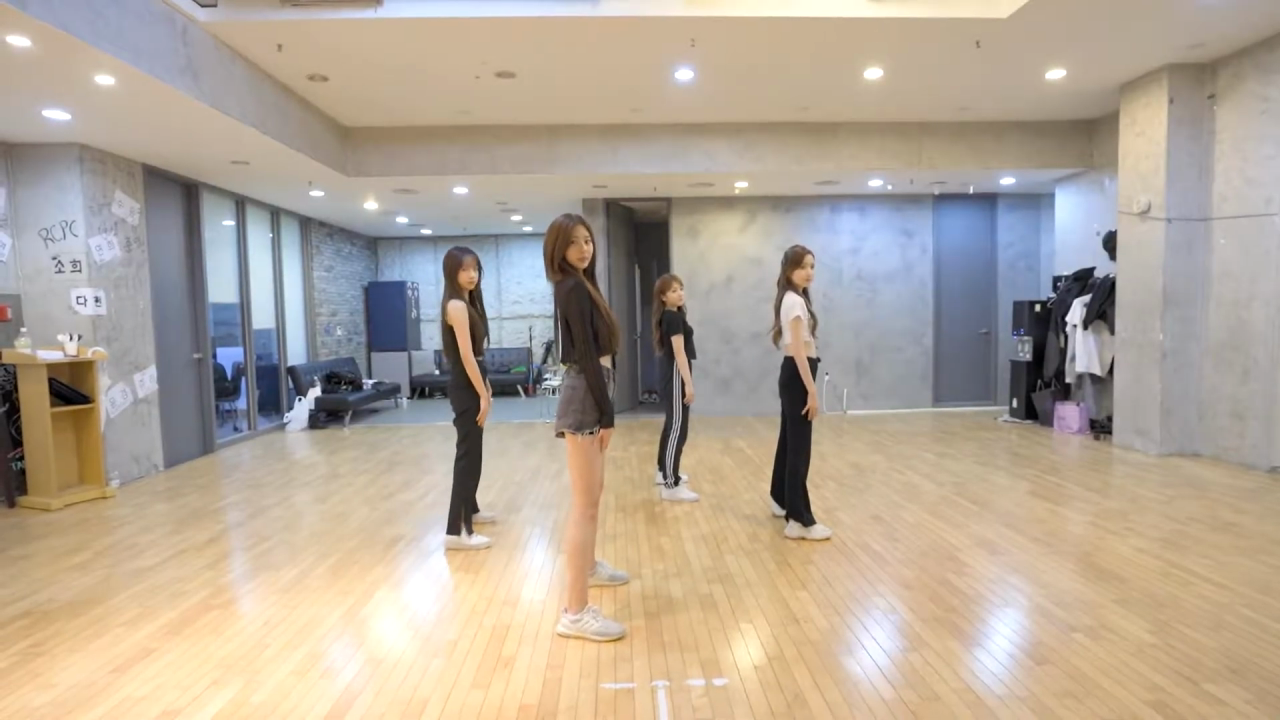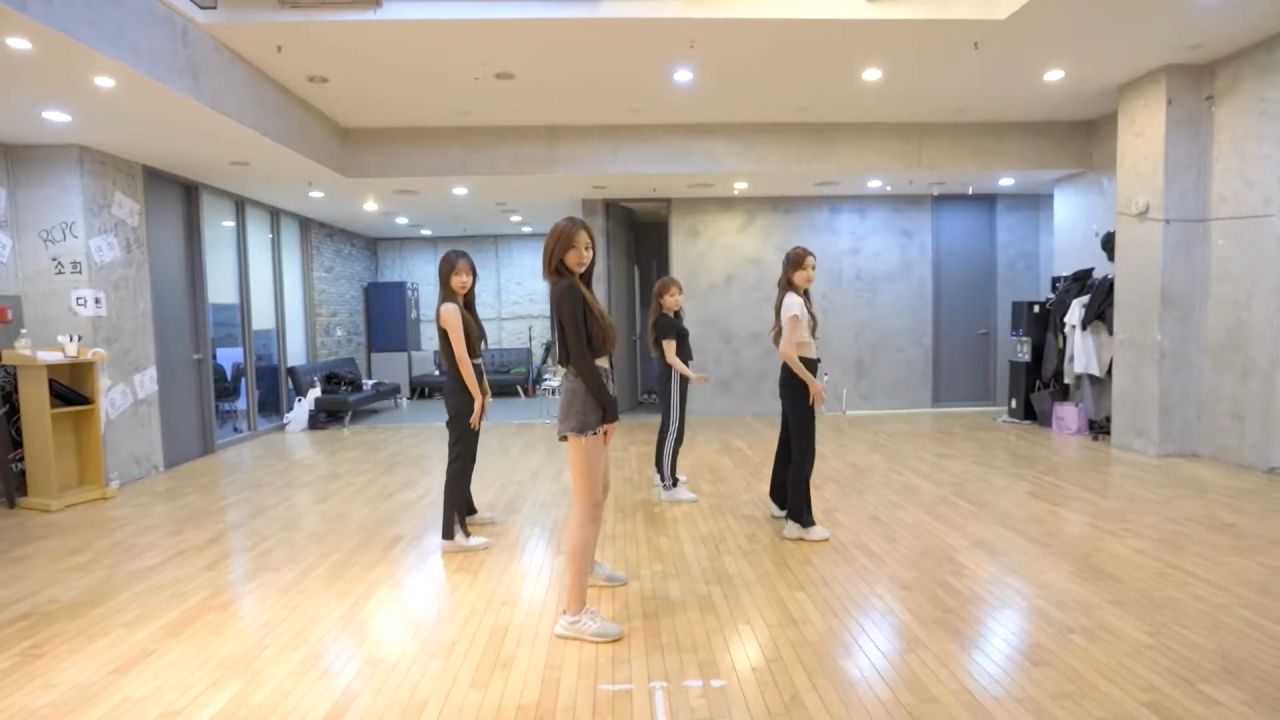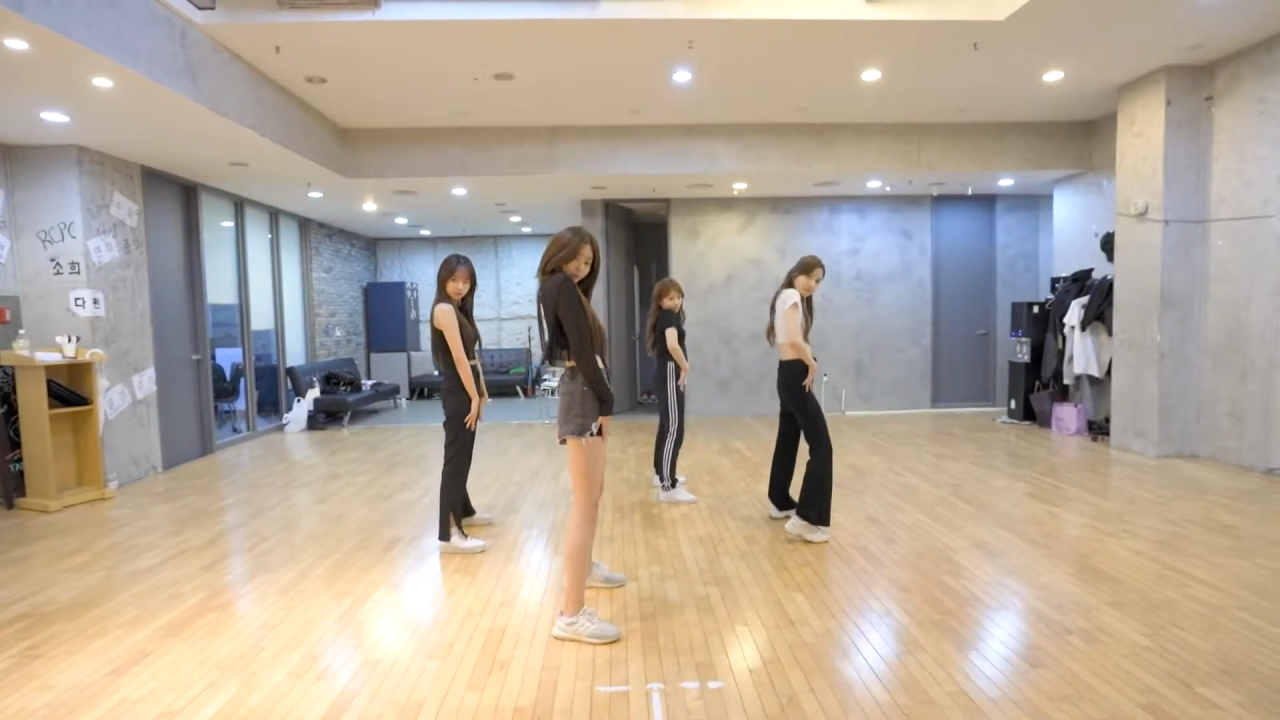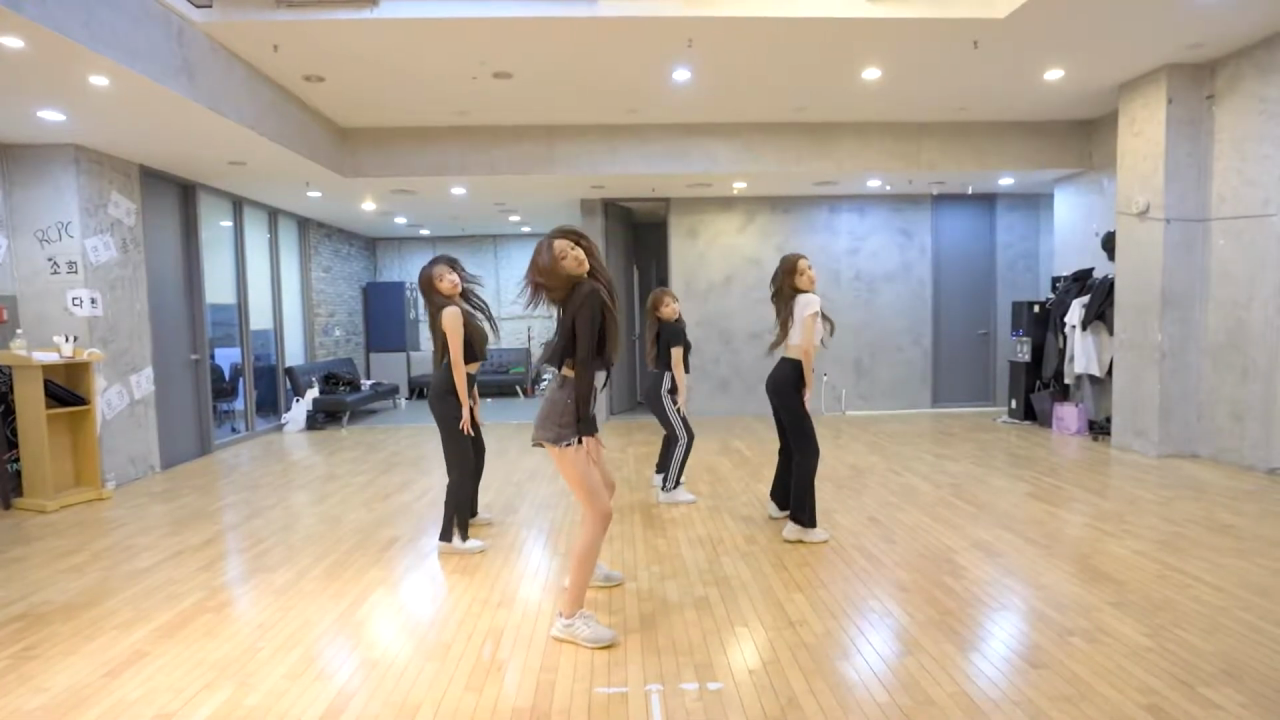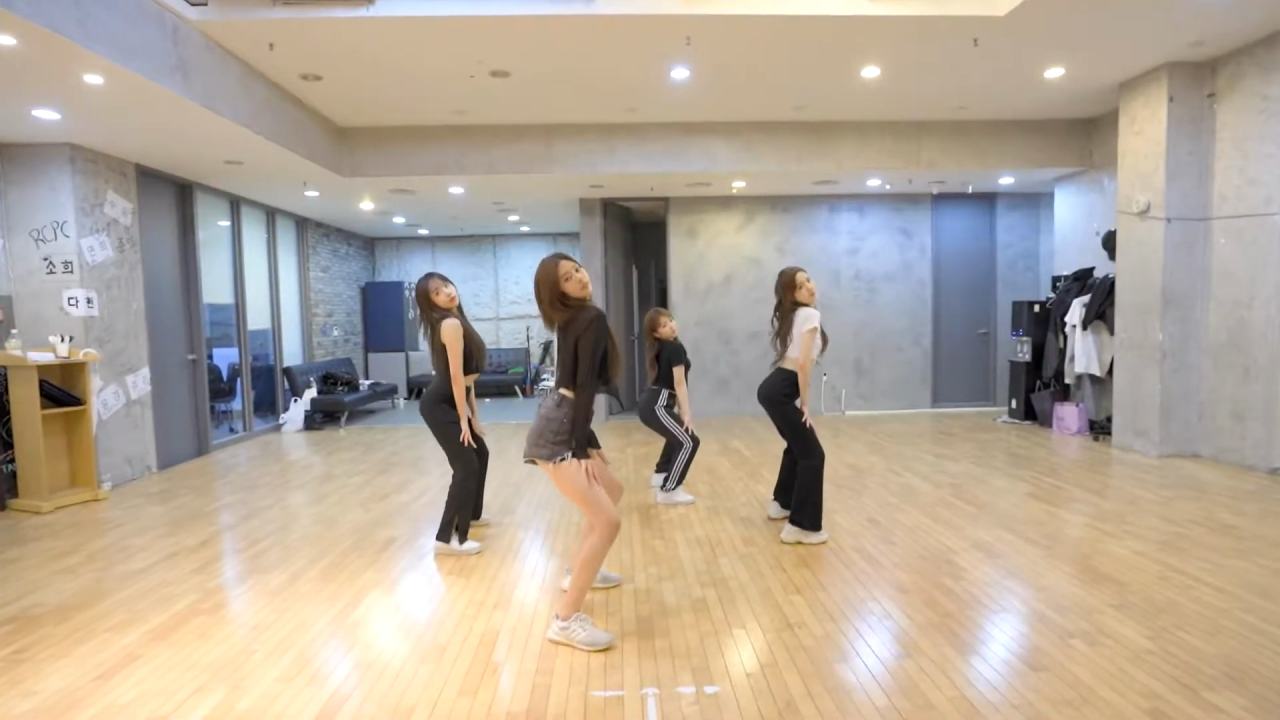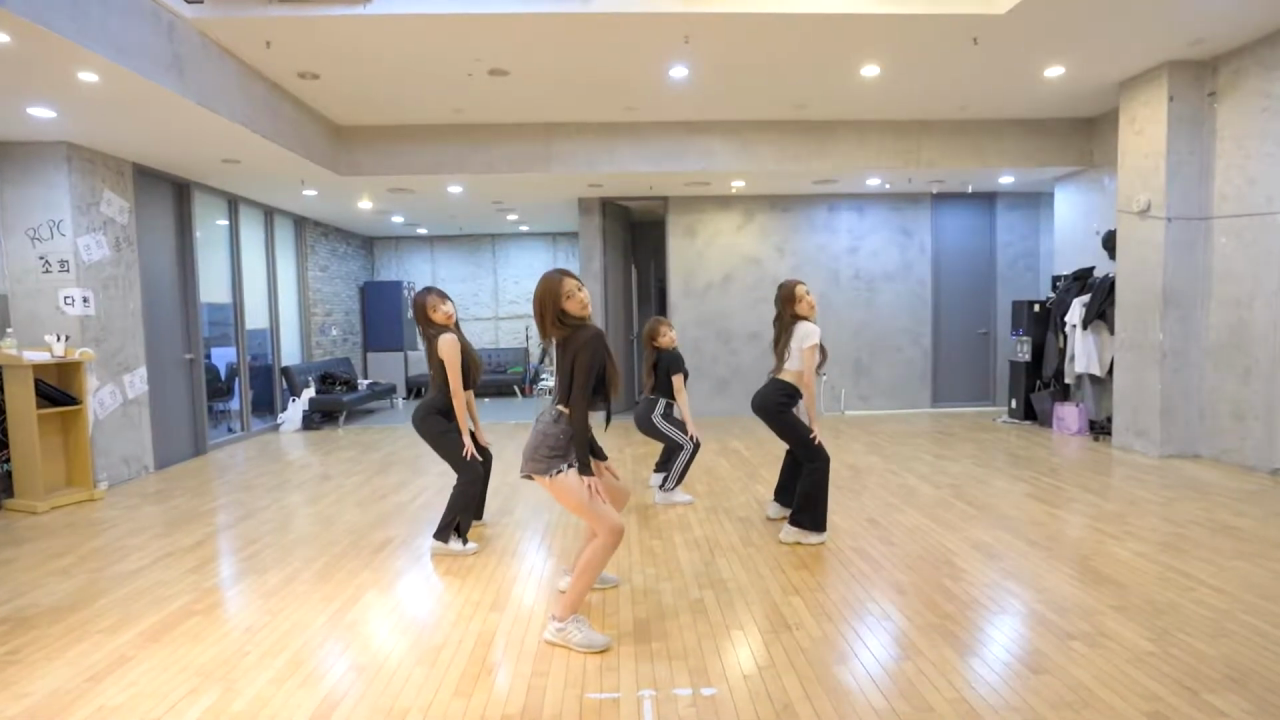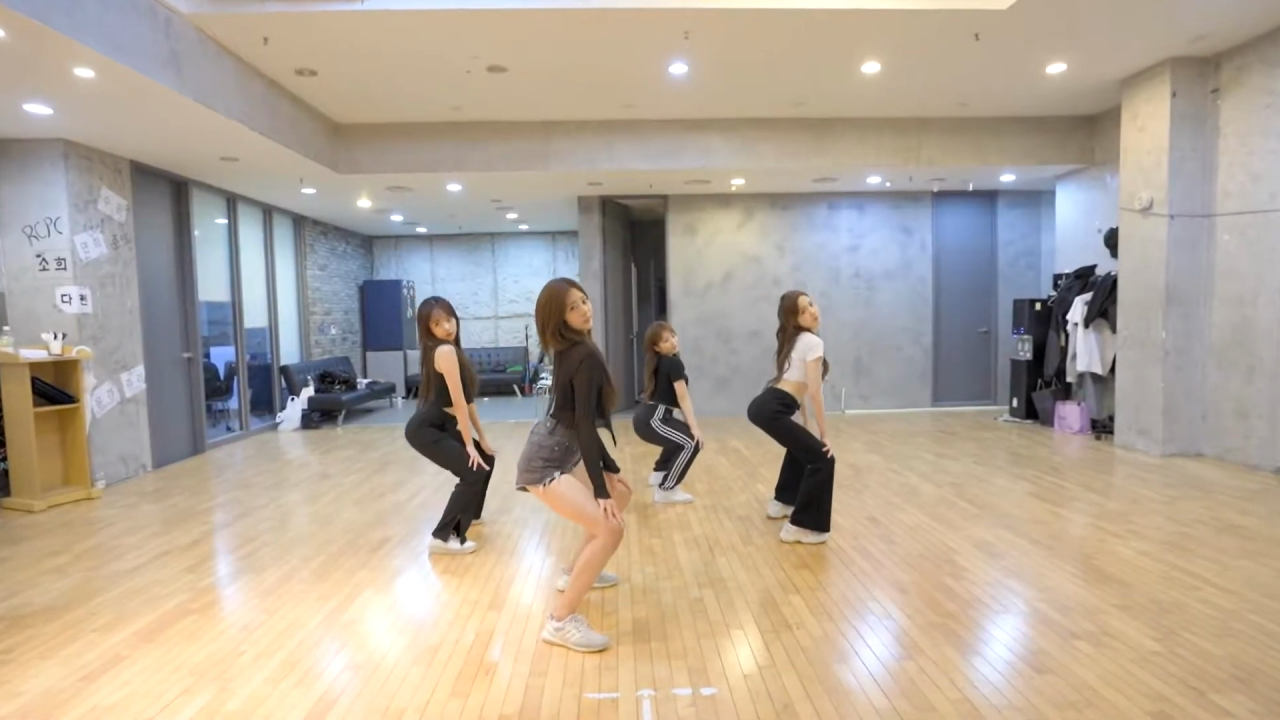
dt=0.3s
person 1, frame 1
left shoulder: (578, 285)
right shoulder: (573, 288)
right elbow: (587, 355)
left wrist: (603, 411)
right wrist: (606, 414)
left hip: (590, 395)
right hip: (584, 399)
left knee: (593, 492)
right knee: (585, 502)
left ankle: (588, 566)
right ankle: (575, 613)
person 1, frame 2
left shoulder: (576, 288)
right shoulder: (566, 290)
right elbow: (580, 357)
left wrist: (606, 406)
right wrist: (609, 408)
left hip: (591, 397)
right hip: (584, 401)
left knee: (599, 491)
right knee: (587, 504)
left ankle: (587, 566)
right ankle: (574, 614)
person 1, frame 3
left shoulder: (565, 289)
right shoulder: (560, 286)
right elbow: (582, 350)
left wrist: (601, 400)
right wrist: (606, 401)
left hip: (585, 395)
right hip: (583, 398)
left knee: (593, 492)
right knee: (585, 506)
left ankle: (583, 568)
right ankle: (571, 615)
person 1, frame 4
left shoulder: (582, 292)
right shoulder: (589, 292)
right elbow: (584, 362)
left wrist: (587, 423)
right wrist: (587, 426)
left hip: (571, 408)
right hip: (564, 414)
left knee: (606, 487)
right knee: (598, 511)
left ankle: (584, 568)
right ankle: (569, 617)
person 1, frame 5
left shoulder: (573, 320)
right shoulder: (592, 318)
right elbow: (585, 386)
left wrist: (589, 442)
right wrist: (582, 450)
left hip: (562, 426)
right hip: (556, 435)
left knee: (612, 491)
right knee: (606, 520)
left ankle: (580, 571)
right ankle: (566, 620)
person 1, frame 6
left shoulder: (571, 336)
right shoulder: (590, 337)
right elbow: (578, 404)
left wrist: (596, 455)
right wrist: (585, 467)
left hip: (560, 440)
right hip: (552, 448)
left knee: (617, 496)
right knee: (610, 528)
left ankle: (576, 573)
right ankle: (562, 621)
person 1, frame 7
left shoulder: (571, 350)
right shoulder: (585, 356)
left elbow: (583, 423)
right elbow: (586, 425)
left wrist: (609, 468)
right wrist: (599, 490)
left hip: (558, 453)
right hip: (546, 461)
left knee: (621, 494)
right knee: (611, 525)
left ankle: (575, 572)
right ankle: (561, 620)
person 2, frame 1
left shoulder: (469, 303)
right shoulder: (456, 305)
right elbow: (466, 355)
left wrist: (485, 389)
right wrist: (483, 395)
left hip: (472, 385)
right hip: (466, 387)
left knee: (471, 453)
right knee: (468, 456)
left ankle: (469, 510)
right ankle: (457, 531)
person 2, frame 2
left shoulder: (464, 307)
right shoulder: (449, 308)
right elbow: (461, 357)
left wrist: (485, 390)
right wrist: (477, 397)
left hip: (470, 387)
right hip: (461, 390)
left knee: (467, 455)
right knee: (460, 459)
left ankle: (467, 510)
right ankle: (452, 533)
person 2, frame 3
left shoulder: (459, 309)
right shoulder: (443, 309)
right elbow: (458, 357)
left wrist: (482, 391)
right wrist: (474, 398)
left hip: (468, 387)
right hip: (458, 390)
left knee: (463, 455)
right knee: (456, 459)
left ankle: (464, 511)
right ankle: (450, 535)
person 2, frame 4
left shoulder: (463, 308)
right shoulder: (451, 311)
right elbow: (456, 362)
left wrist: (474, 401)
right wrist: (465, 405)
left hip: (461, 391)
right hip: (447, 394)
left knee: (476, 454)
right knee: (462, 462)
left ankle: (468, 512)
right ankle: (451, 536)
person 2, frame 5
left shoulder: (458, 320)
right shoulder: (450, 323)
left elbow: (469, 374)
right elbow: (456, 375)
left wrist: (474, 415)
right wrist: (463, 420)
left hip: (448, 402)
right hip: (439, 404)
left knee: (480, 454)
right knee: (467, 465)
left ankle: (470, 514)
right ankle: (447, 538)
person 2, frame 6
left shoulder: (454, 336)
right shoulder: (448, 338)
left elbow: (467, 387)
right elbow: (456, 391)
left wrist: (477, 427)
right wrist: (465, 434)
left hip: (443, 414)
right hip: (432, 417)
left knee: (483, 457)
right knee: (471, 471)
left ankle: (471, 514)
right ankle: (445, 538)
person 2, frame 7
left shoulder: (452, 350)
right shoulder: (445, 350)
left elbow: (467, 400)
right elbow: (458, 402)
left wrist: (481, 438)
right wrist: (469, 445)
left hip: (440, 425)
right hip: (424, 430)
left knee: (486, 459)
right knee: (473, 472)
left ankle: (468, 514)
right ankle: (443, 537)
person 3, frame 1
left shoulder: (793, 299)
right shoulder: (795, 301)
right elbow: (798, 350)
left wrist: (808, 387)
right wrist: (812, 391)
left hip: (792, 376)
right hip: (797, 378)
left knee: (789, 441)
right knee: (799, 447)
left ankle: (782, 501)
right ankle: (799, 521)
person 3, frame 2
left shoulder: (795, 299)
right shoulder: (795, 301)
right elbow: (787, 351)
left wrist: (808, 380)
right wrist: (812, 382)
left hip: (795, 378)
right hip: (798, 379)
left knee: (789, 442)
right knee: (803, 449)
left ankle: (781, 501)
right ankle: (798, 521)
person 3, frame 3
left shoulder: (787, 298)
right shoulder: (790, 296)
right elbow: (794, 340)
left wrist: (807, 364)
right wrist: (812, 366)
left hip: (789, 375)
right hip: (797, 376)
left knee: (788, 442)
right knee: (821, 447)
left ankle: (780, 502)
right ankle: (807, 519)
person 3, frame 4
left shoulder: (789, 303)
right shoulder: (810, 300)
right elbow: (806, 348)
left wrist: (804, 383)
right wrist: (809, 385)
left hip: (779, 378)
right hip: (789, 380)
left knee: (791, 444)
right knee: (807, 450)
left ankle: (780, 502)
right ankle: (799, 523)
person 3, frame 5
left shoulder: (791, 316)
right shoulder: (810, 315)
right elbow: (804, 364)
left wrist: (799, 402)
right wrist: (804, 404)
left hip: (772, 387)
right hip: (780, 392)
left knee: (798, 446)
right knee: (812, 455)
left ankle: (782, 503)
right ankle: (800, 526)
person 3, frame 6
left shoulder: (791, 329)
right shoulder: (810, 329)
right elbow: (808, 379)
left wrist: (805, 419)
right wrist: (813, 420)
left hip: (767, 397)
right hip: (776, 402)
left knee: (801, 446)
right knee: (817, 458)
left ankle: (782, 503)
right ankle: (801, 526)
person 3, frame 7
left shoulder: (794, 340)
right shoulder: (812, 342)
right elbow: (815, 391)
left wrist: (805, 423)
right wrist: (822, 434)
left hip: (762, 406)
right hip: (772, 410)
left knee: (801, 445)
right knee: (822, 458)
left ankle: (783, 501)
right ankle: (802, 526)
person 4, frame 1
left shoulder: (670, 316)
right shoulder: (673, 318)
right elbow: (679, 353)
right wrist: (689, 384)
left hip: (672, 375)
right hip: (676, 376)
left knee: (672, 425)
right knee: (678, 428)
left ankle: (664, 472)
right ankle: (671, 486)
person 4, frame 2
left shoulder: (669, 320)
right shoulder: (667, 322)
right elbow: (670, 356)
left wrist: (687, 375)
right wrist: (691, 374)
left hip: (672, 377)
right hip: (673, 378)
left knee: (668, 427)
right knee: (674, 430)
left ankle: (662, 473)
right ankle: (669, 487)
person 4, frame 3
left shoulder: (664, 318)
right shoulder: (668, 316)
right elbow: (672, 344)
left wrist: (680, 368)
right wrist: (684, 367)
left hip: (665, 375)
right hip: (670, 375)
left knee: (667, 427)
right knee: (674, 431)
left ankle: (661, 473)
right ankle: (668, 487)
person 4, frame 4
left shoulder: (663, 329)
right shoulder: (675, 329)
right elbow: (677, 364)
left wrist: (679, 391)
right wrist: (683, 394)
left hip: (657, 387)
right hip: (663, 389)
left knee: (674, 431)
right knee: (684, 436)
left ankle: (661, 473)
right ankle: (669, 490)
person 4, frame 5
left shoulder: (662, 348)
right shoulder: (675, 348)
right elbow: (679, 383)
left wrist: (680, 410)
right wrist: (686, 413)
left hip: (650, 404)
right hip: (656, 406)
left knee: (679, 434)
right knee: (689, 441)
left ankle: (661, 474)
right ankle: (668, 491)
person 4, frame 6
left shoulder: (660, 357)
right shoulder: (673, 357)
left elbow: (671, 391)
right elbow: (679, 392)
left wrist: (684, 420)
right wrist: (689, 422)
left hip: (647, 412)
right hip: (653, 415)
left knee: (679, 436)
right knee: (690, 443)
left ankle: (659, 474)
right ankle: (666, 491)
person 4, frame 7
left shoulder: (662, 363)
right shoulder: (673, 364)
left elbow: (678, 397)
right elbow: (683, 397)
left wrist: (690, 424)
right wrist: (694, 427)
left hip: (647, 417)
right hip: (651, 420)
left knee: (683, 434)
right knee: (692, 442)
left ankle: (659, 473)
right ankle: (666, 490)
